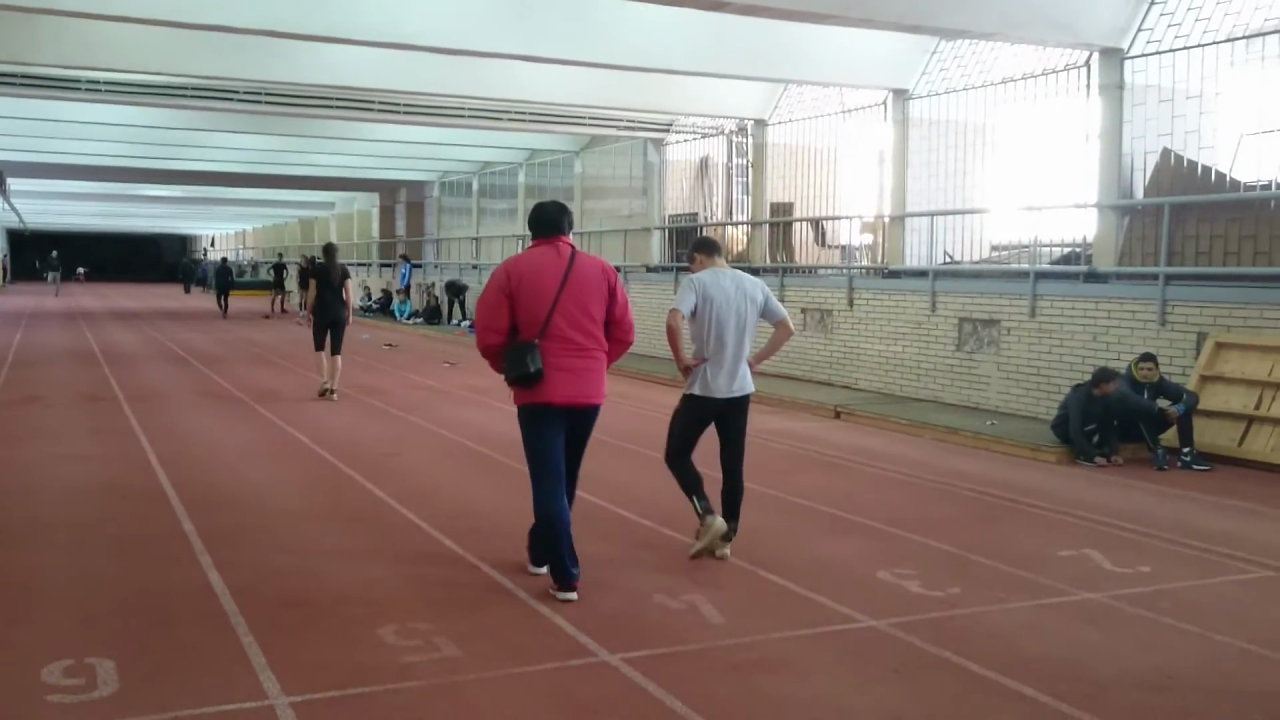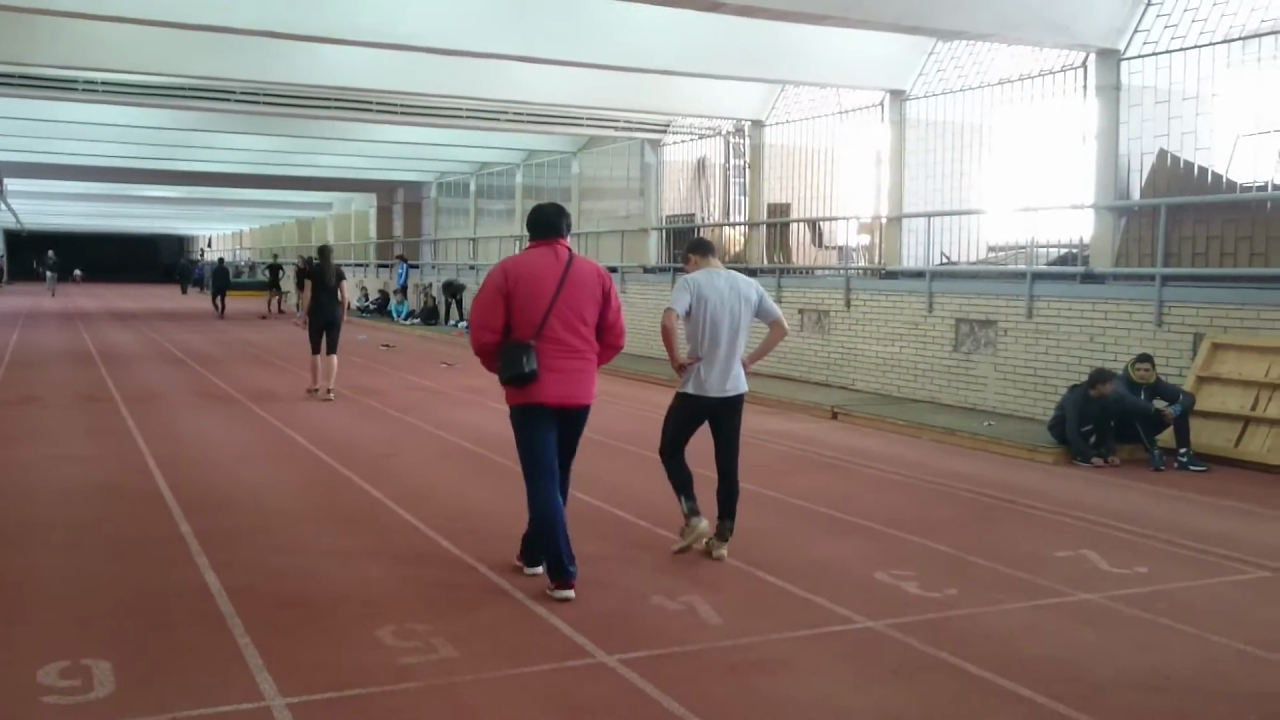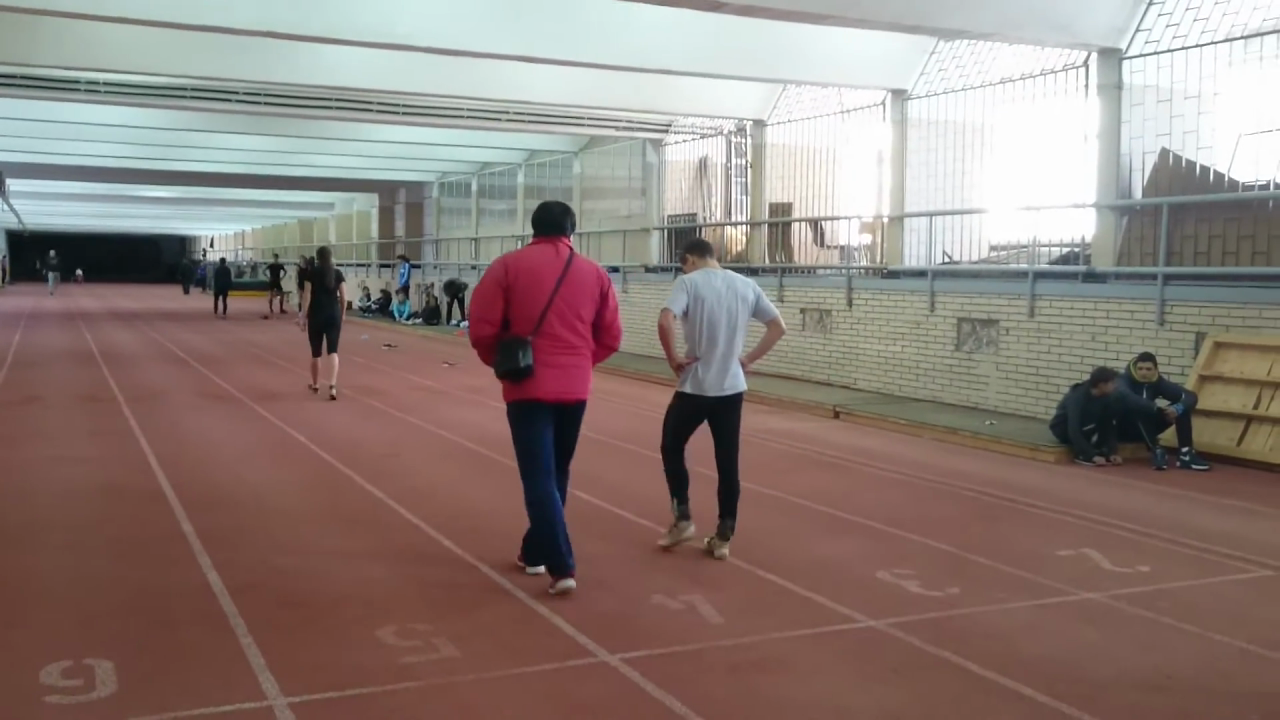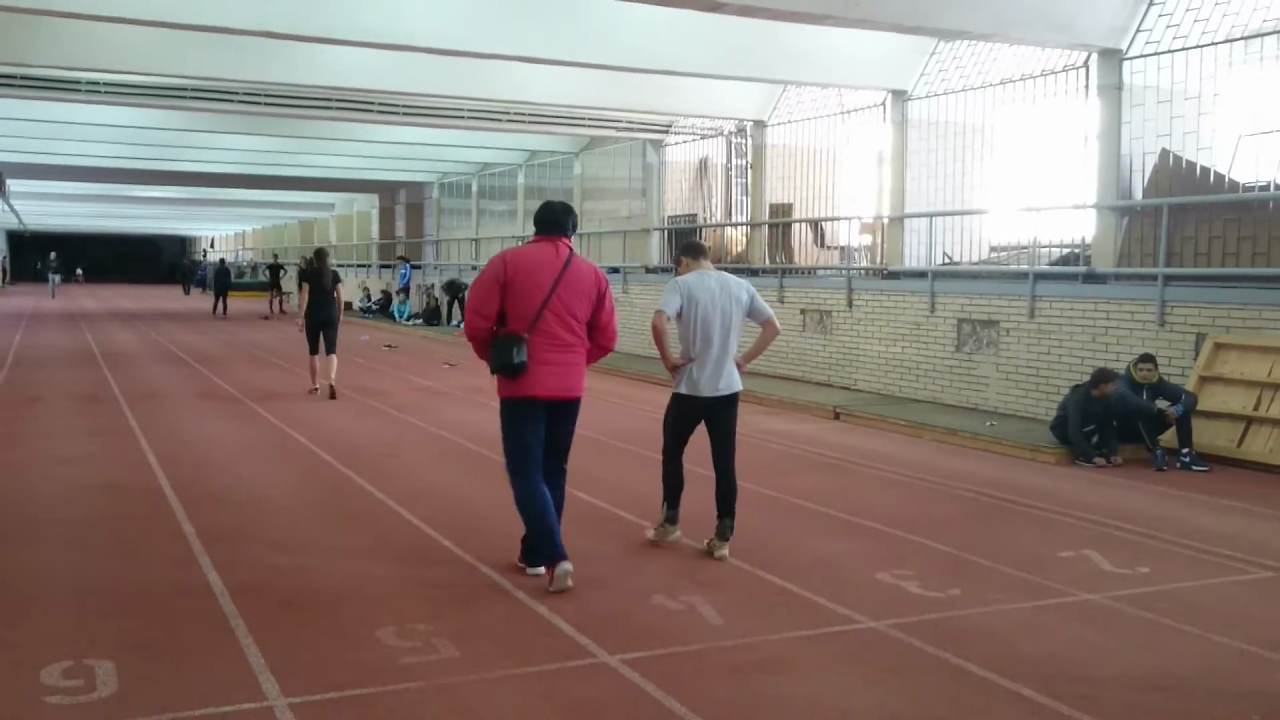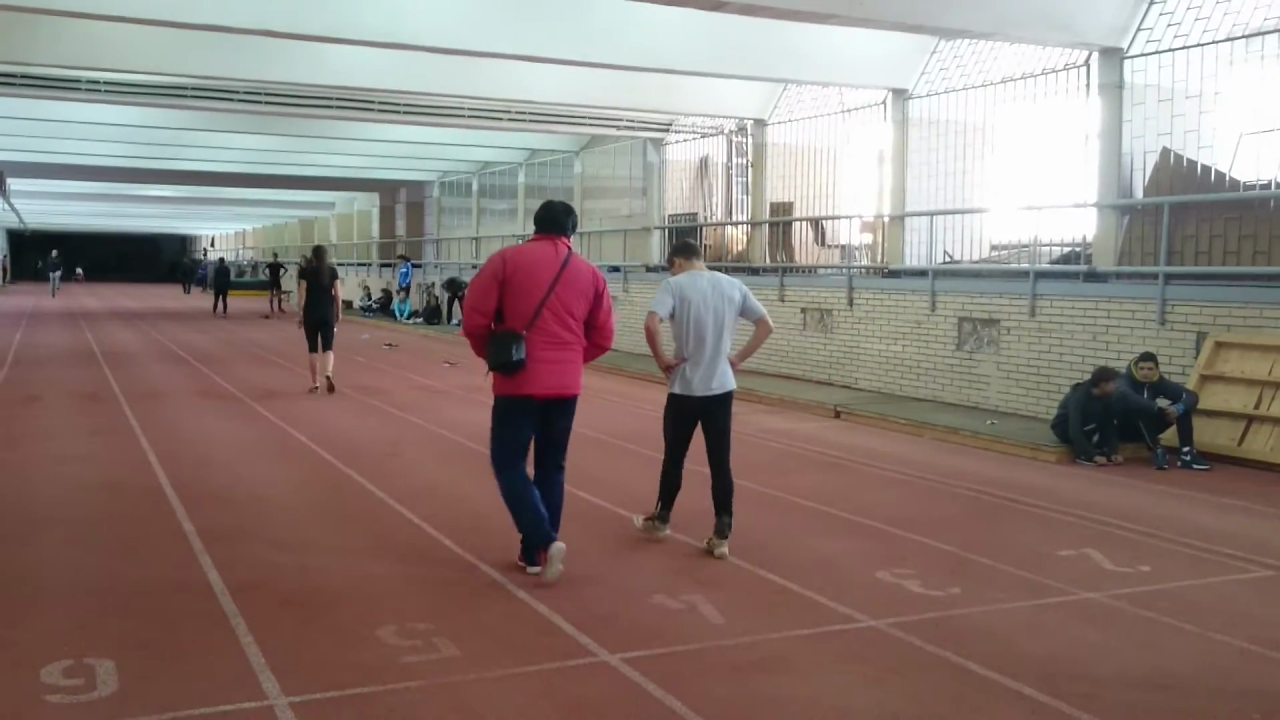
dt=0.1s
person 1, frame 1
left shoulder: (512, 270)
right shoulder: (601, 270)
left elbow: (489, 337)
right elbow: (623, 334)
left wrist: (511, 370)
left hip: (539, 391)
right hip: (589, 391)
left knee: (549, 482)
right knee: (565, 477)
left ankle: (565, 577)
right ankle: (542, 553)
person 1, frame 2
left shoulder: (508, 270)
right shoulder: (596, 273)
left elbow: (483, 336)
right elbow: (614, 338)
left wrist: (504, 370)
left hip: (531, 391)
right hip: (579, 391)
left knee: (543, 482)
right knee: (557, 478)
left ankle: (562, 575)
right ankle: (534, 554)
person 1, frame 3
left shoulder: (509, 265)
right shoulder: (595, 273)
left elbow: (481, 328)
right elbow: (610, 338)
left wrist: (500, 362)
left hip: (528, 387)
right hip: (575, 389)
left knee: (538, 477)
right knee: (556, 473)
left ankle: (561, 567)
right ankle: (535, 553)
person 1, frame 4
left shoulder: (507, 261)
right shoulder: (593, 274)
left elbow: (477, 322)
right elbow: (605, 339)
left wrist: (496, 358)
left hip: (523, 384)
right hip: (569, 386)
left knee: (526, 473)
right knee: (554, 472)
left ankle: (554, 556)
right ankle: (535, 554)
person 1, frame 5
left shoulder: (507, 259)
right shoulder: (591, 274)
left elbow: (474, 319)
right elbow: (602, 338)
left wrist: (492, 354)
left hip: (517, 382)
right hip: (566, 385)
left knee: (509, 466)
right knee: (551, 468)
left ankle: (545, 541)
right ankle: (538, 552)
person 2, frame 1
left shoulder: (697, 282)
right shoulder: (755, 285)
left elbow: (674, 322)
right elbow: (787, 328)
left wrist: (681, 359)
right wrist: (756, 359)
left hip: (703, 388)
right hip: (740, 389)
left knee: (677, 454)
right knee: (733, 465)
left ankle: (709, 518)
right ankle: (724, 538)
person 2, frame 2
left shoulder: (691, 282)
right shoulder: (749, 285)
left elbow: (669, 321)
right elbow: (781, 328)
left wrist: (676, 358)
right wrist: (750, 359)
left hip: (697, 387)
right hip: (734, 389)
left knee: (670, 450)
right knee: (728, 465)
left ankle: (694, 518)
right ankle: (720, 538)
person 2, frame 3
left shoulder: (688, 282)
right shoulder: (747, 285)
left elbow: (665, 321)
right elbow: (778, 327)
left wrist: (674, 358)
right wrist: (749, 358)
left hip: (695, 386)
right hip: (732, 388)
left knee: (672, 450)
right knee: (728, 464)
left ankle: (683, 521)
right ankle: (723, 537)
person 2, frame 4
left shoulder: (682, 283)
right shoulder: (741, 286)
left elbow: (659, 323)
right elbow: (773, 327)
left wrist: (669, 359)
right wrist: (744, 359)
left hip: (690, 387)
right hip: (728, 388)
left knee: (672, 454)
right knee: (725, 465)
left ankle: (670, 524)
right ankle: (722, 538)
person 2, frame 5
left shoulder: (674, 285)
right shoulder: (733, 285)
left elbow: (651, 325)
right elbow: (766, 325)
left wrist: (662, 360)
right wrist: (739, 357)
left hip: (685, 387)
right hip: (722, 387)
left knee: (674, 457)
right knee: (720, 463)
left ankle: (660, 520)
right ankle: (722, 536)
person 3, frame 1
left shoulder: (317, 269)
right shoulder: (343, 270)
left elbow: (313, 293)
right elbow: (349, 295)
left wrist: (309, 312)
right wrist: (349, 314)
left hip: (321, 313)
right hip: (339, 314)
left knee: (319, 349)
right knee: (336, 352)
left ankle: (325, 382)
right ankle: (333, 389)
person 3, frame 2
left shoulder: (313, 270)
right shoulder: (338, 271)
left elbow: (307, 294)
right elbow: (344, 296)
left wrist: (305, 314)
right wrist: (343, 313)
left hip: (317, 314)
right hip: (334, 314)
left knee: (316, 351)
right knee: (332, 351)
left ankle: (315, 386)
right ankle: (330, 389)
person 3, frame 3
left shoulder: (312, 272)
right shoulder: (337, 273)
left elbow: (307, 296)
right elbow: (343, 298)
left wrist: (303, 316)
right wrist: (342, 314)
left hip: (316, 316)
right hip: (334, 315)
left knee: (316, 352)
right knee: (333, 351)
left ankle: (315, 385)
right ankle: (332, 386)
person 3, frame 4
left shoulder: (309, 273)
right shoulder: (334, 274)
left elbow: (304, 297)
right elbow: (340, 298)
left wrist: (302, 317)
right wrist: (339, 315)
left hip: (313, 316)
right hip: (331, 316)
left knee: (313, 351)
right knee: (331, 351)
left ankle: (315, 386)
right ankle: (331, 381)
person 3, frame 5
left shoulder: (306, 271)
right shoulder: (332, 271)
left elbow: (302, 295)
right elbow: (338, 294)
left wrist: (300, 315)
right wrist: (338, 312)
left hip: (311, 313)
right hip: (328, 313)
left knee: (313, 349)
right knee: (328, 348)
left ankle: (315, 385)
right ankle: (328, 374)
